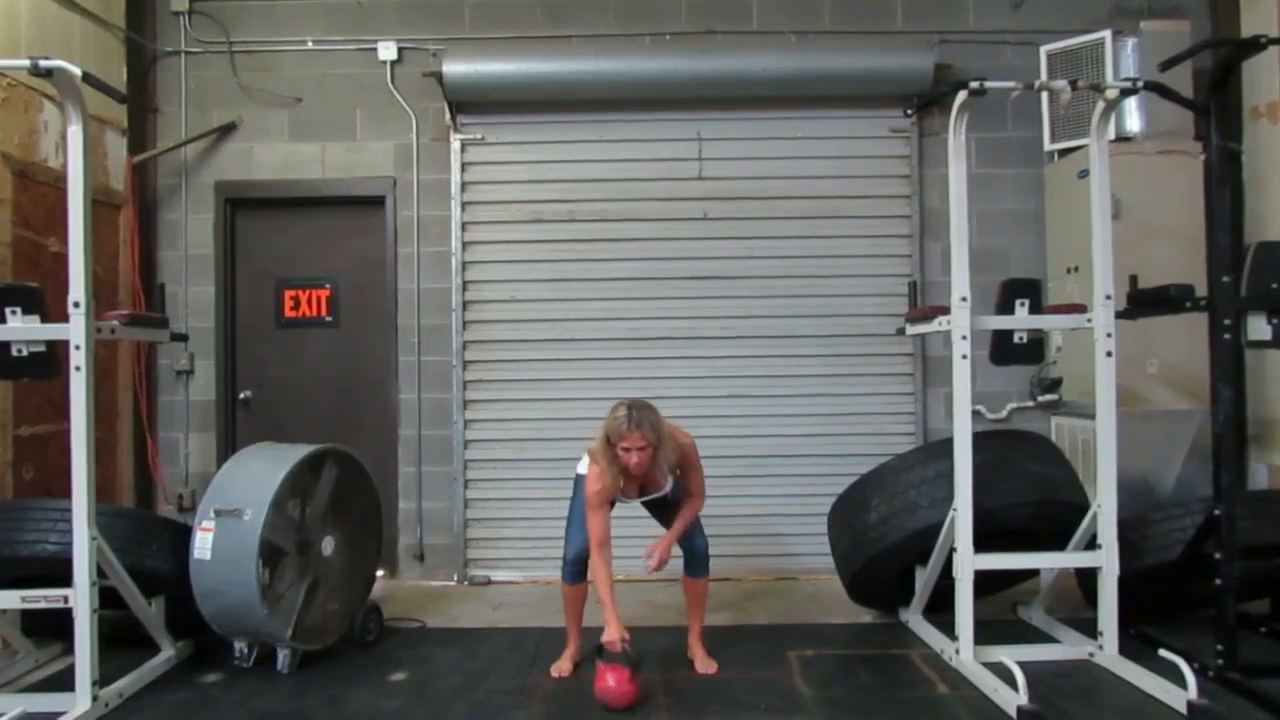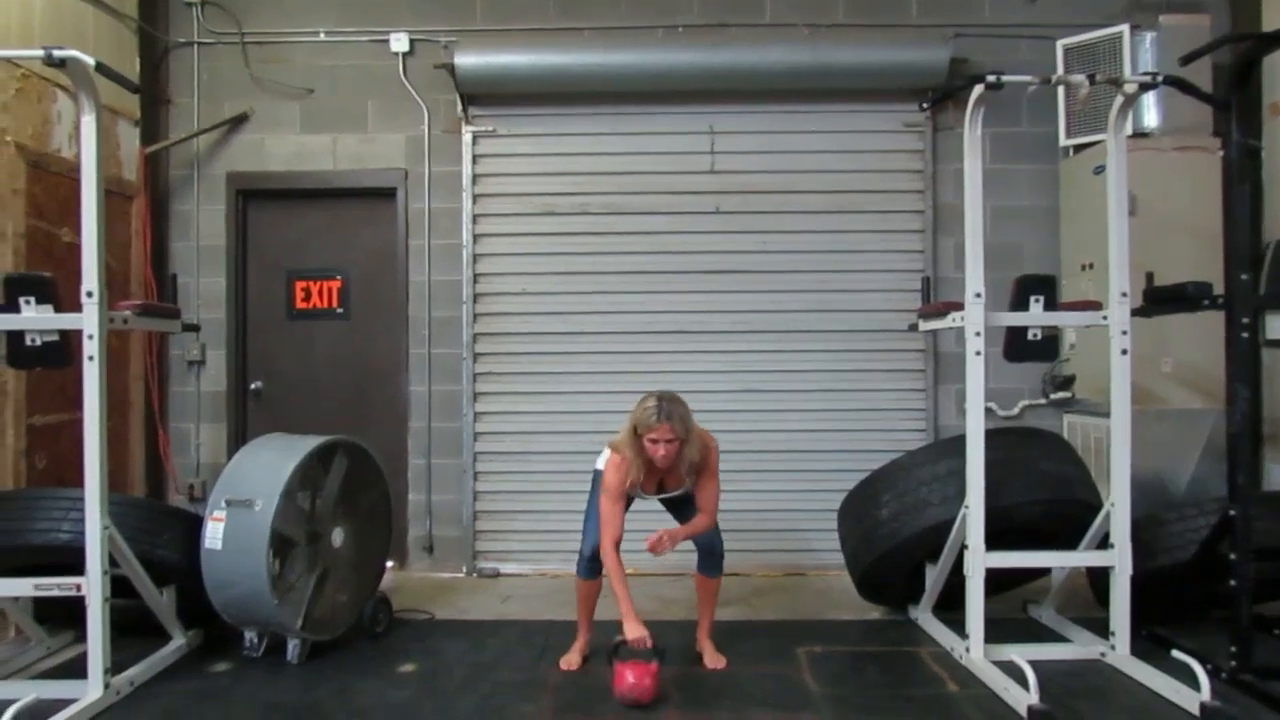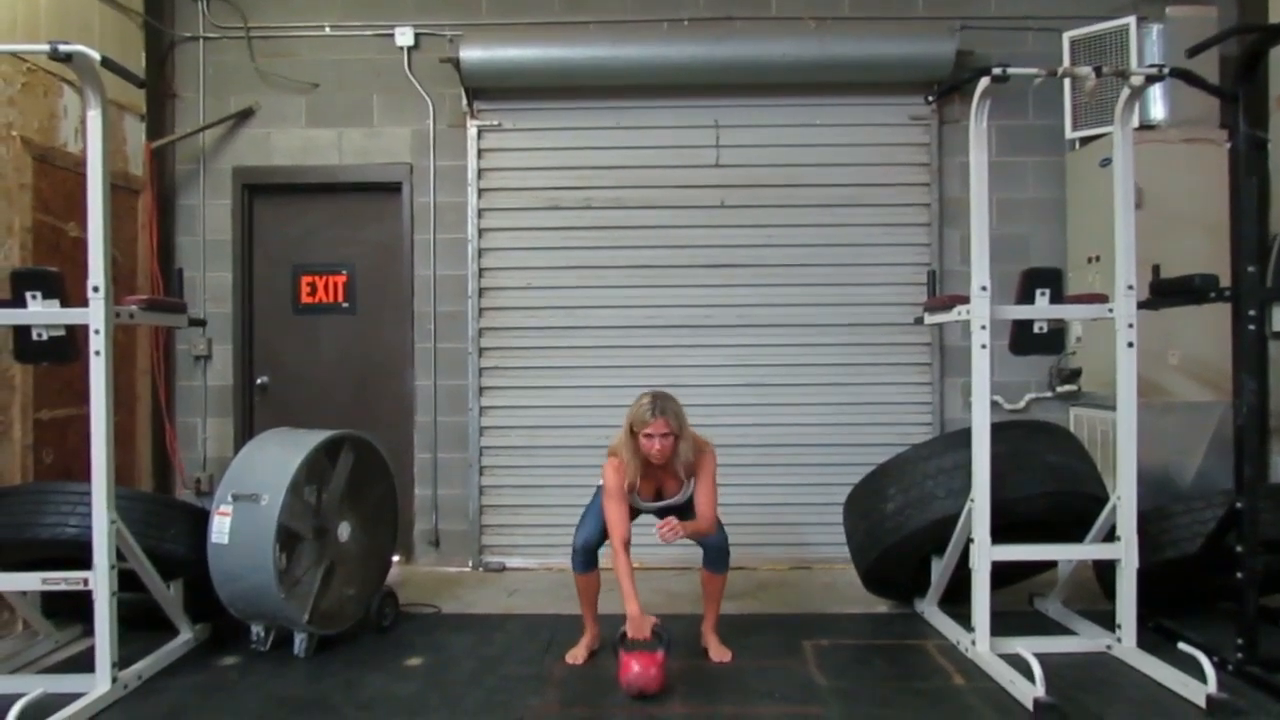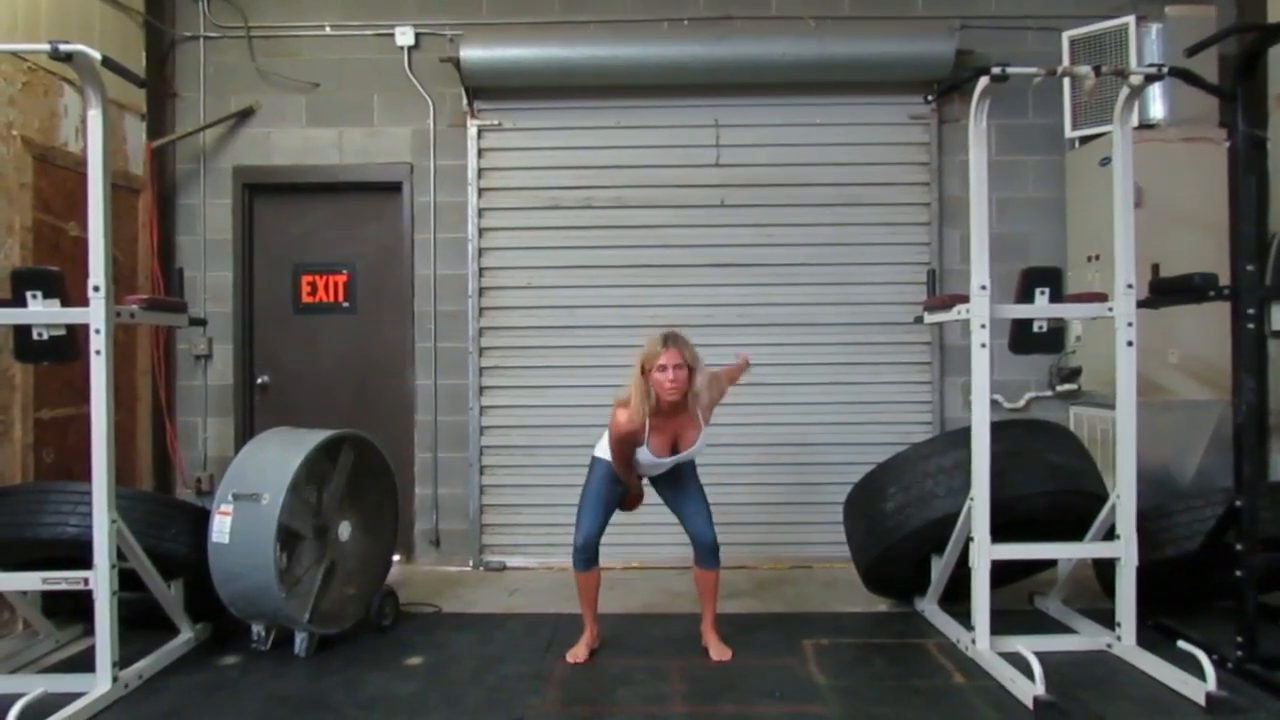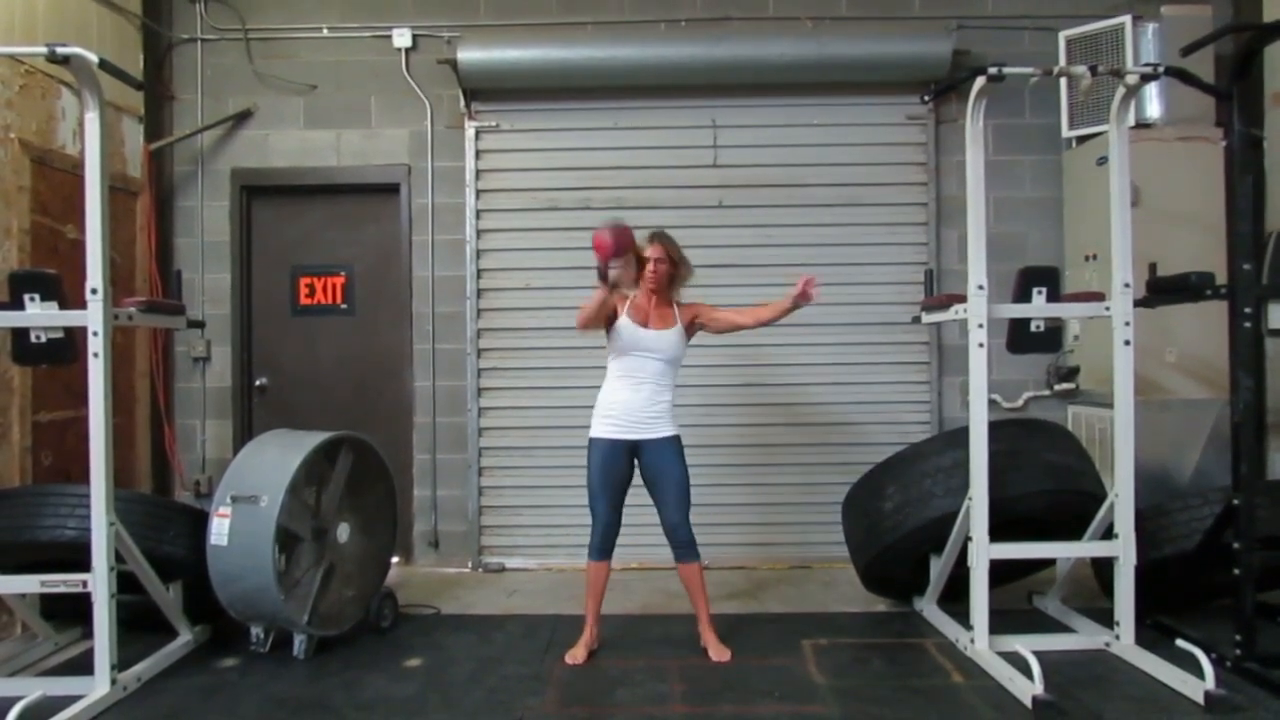
dt=0.7s
person 1, frame 1
left shoulder: (681, 446)
right shoulder: (599, 471)
left elbow: (695, 496)
right elbow: (598, 550)
left wrist: (669, 540)
right wrist: (611, 621)
left hip: (662, 486)
right hip: (606, 480)
left knee: (698, 548)
right knee: (575, 555)
left ankle: (695, 644)
right ankle: (572, 647)
person 1, frame 2
left shoulder: (705, 449)
right shoulder: (619, 461)
left elbow: (707, 516)
right elbow: (609, 546)
left wrist: (677, 534)
right wrist: (629, 617)
left hip: (679, 485)
right hip: (618, 477)
left knee: (712, 547)
right knee: (591, 551)
left ankle: (704, 638)
right ankle: (582, 640)
person 1, frame 3
left shoulder: (700, 453)
right shoulder: (618, 464)
left elbow: (707, 520)
right elbow: (619, 545)
left wrist: (684, 527)
right wrist: (634, 612)
left hip: (677, 503)
right hip: (624, 497)
left knee: (718, 544)
right knee: (583, 545)
left ankle: (709, 632)
right ankle: (590, 634)
person 1, frame 4
left shoulder: (707, 394)
right shoulder: (627, 417)
left elbow: (733, 370)
right elbow: (621, 464)
left wrist: (742, 364)
right wrist: (633, 488)
left hip: (675, 467)
right hip: (614, 463)
left knee: (706, 540)
right knee: (585, 542)
left ankle: (709, 631)
right ankle: (590, 633)
person 1, frame 5
left shoulder: (687, 315)
right shoulder: (619, 301)
left elbow: (748, 319)
right elbow: (585, 320)
left wrist: (792, 302)
right wrist: (607, 288)
left hip: (660, 435)
right hip: (610, 432)
left knee: (679, 530)
right knee: (603, 532)
left ankle: (707, 631)
right ankle: (589, 632)
